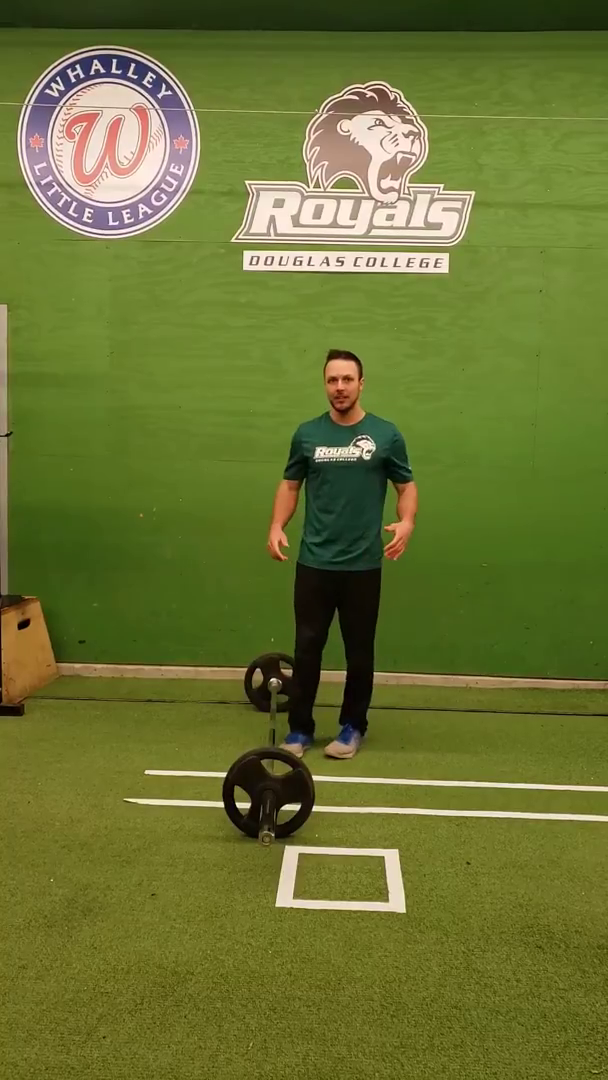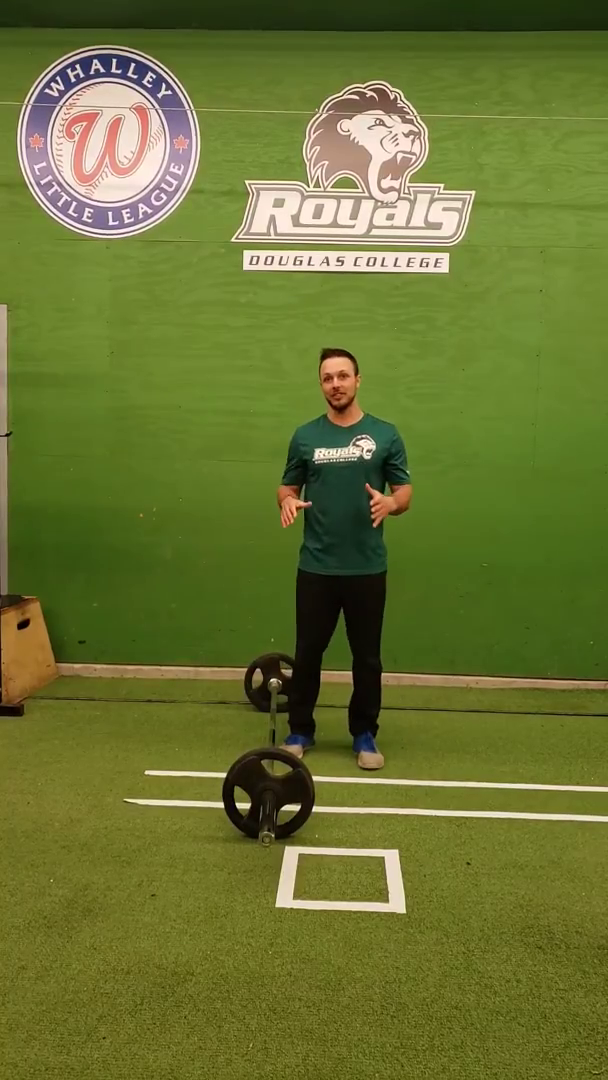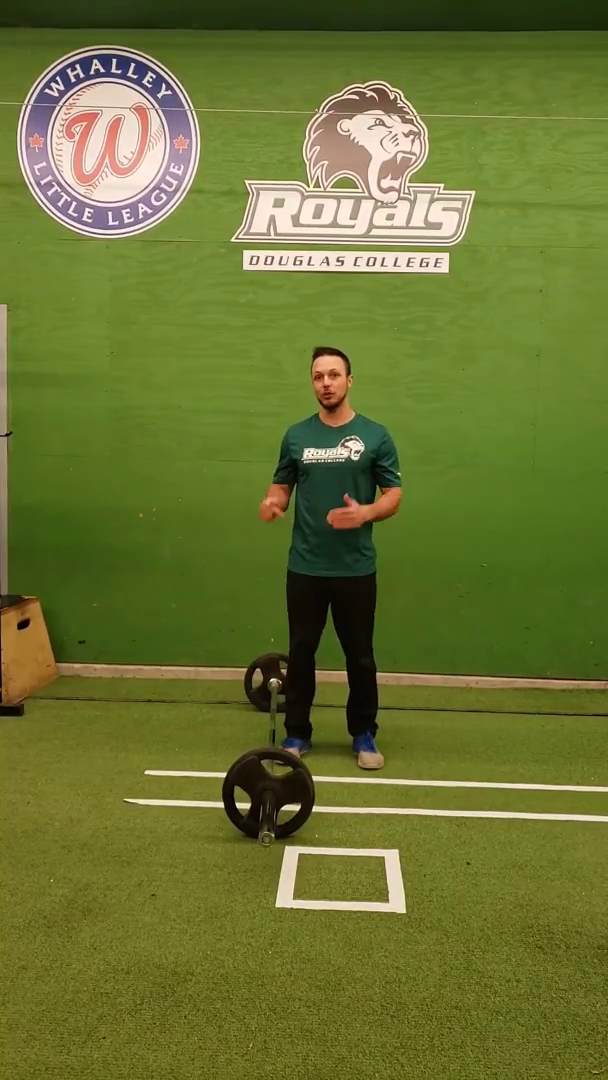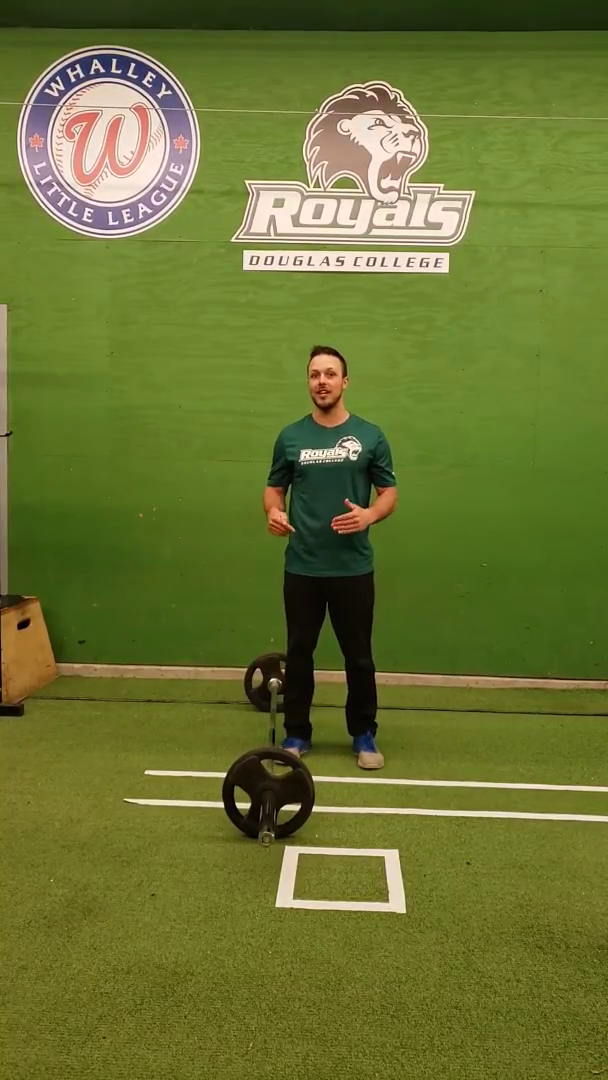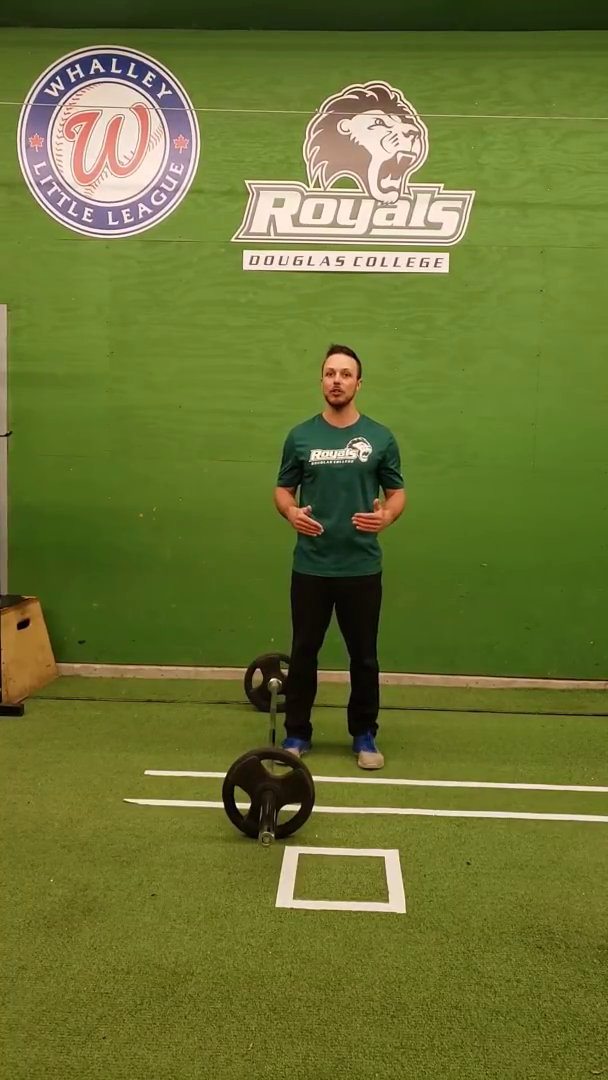
dt=1s
person 1, frame 1
left shoulder: (385, 434)
right shoulder: (307, 433)
left elbow: (406, 486)
right elbow: (290, 486)
left wrist: (406, 522)
right wrist: (277, 526)
left hip: (362, 564)
right hip: (313, 561)
left knee: (359, 649)
right knee: (307, 646)
left ankle: (353, 726)
right ankle: (300, 728)
person 1, frame 2
left shoulder: (385, 434)
right shoulder: (305, 435)
left elbow: (405, 493)
right elbow: (287, 489)
left wrist: (390, 503)
right wrist: (288, 503)
left hip: (367, 567)
right hip: (315, 566)
left knee: (367, 655)
right knee: (308, 652)
left ankle: (364, 734)
right ankle: (300, 731)
person 1, frame 3
left shoulder: (376, 436)
right shoulder: (297, 435)
left elbow: (393, 497)
right elbow: (282, 486)
left wrist: (365, 512)
right wrist: (272, 504)
left hip: (356, 568)
right hip: (304, 567)
left knee: (359, 655)
right knee: (301, 652)
left ankle: (364, 734)
right ankle: (297, 733)
person 1, frame 4
left shoulder: (370, 436)
right shoulder: (290, 437)
left elbow: (389, 492)
right elbow: (274, 487)
left wrist: (370, 514)
right wrist: (274, 512)
left hip: (353, 568)
right hip: (302, 567)
left knee: (358, 655)
right knee: (299, 652)
left ankle: (363, 734)
right ankle: (296, 733)
person 1, frame 5
left shoulder: (380, 438)
right shoulder: (301, 436)
left elbow: (396, 492)
right elbow: (283, 488)
left wrist: (386, 516)
right wrist: (292, 513)
left hip: (361, 568)
right hip: (310, 567)
left knee: (363, 655)
right knee: (303, 652)
left ankle: (364, 734)
right ankle: (297, 733)
